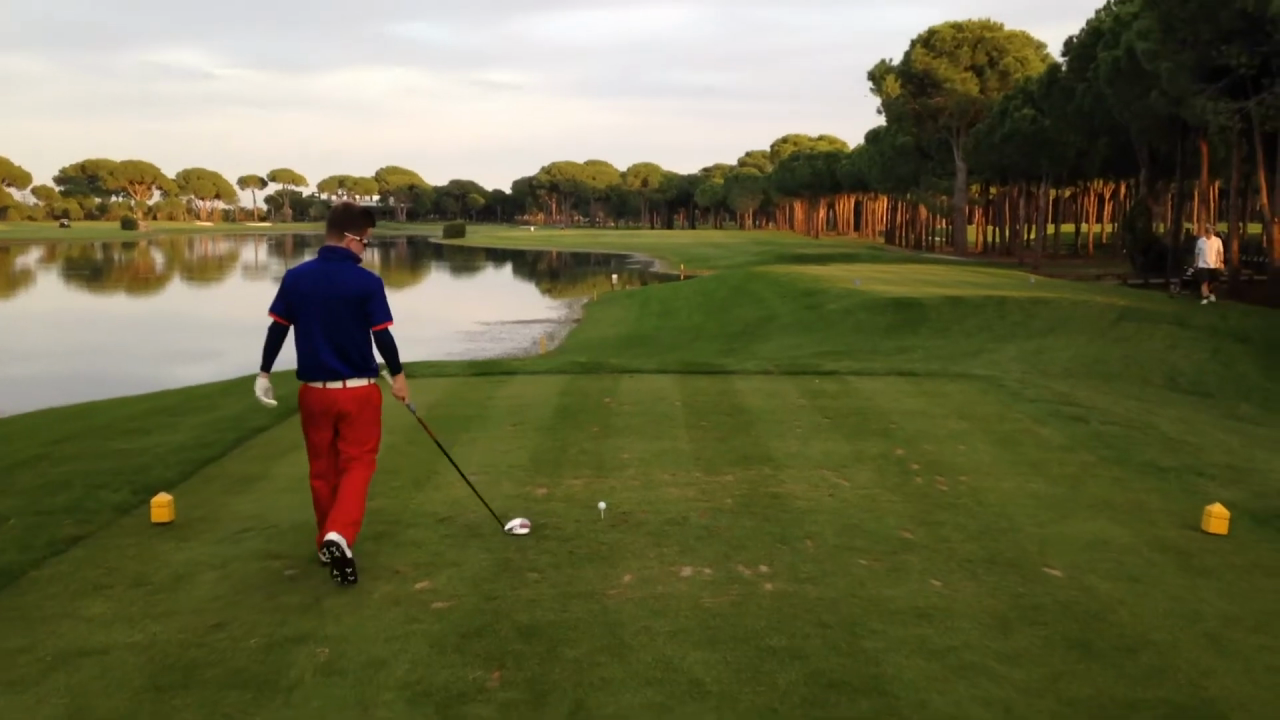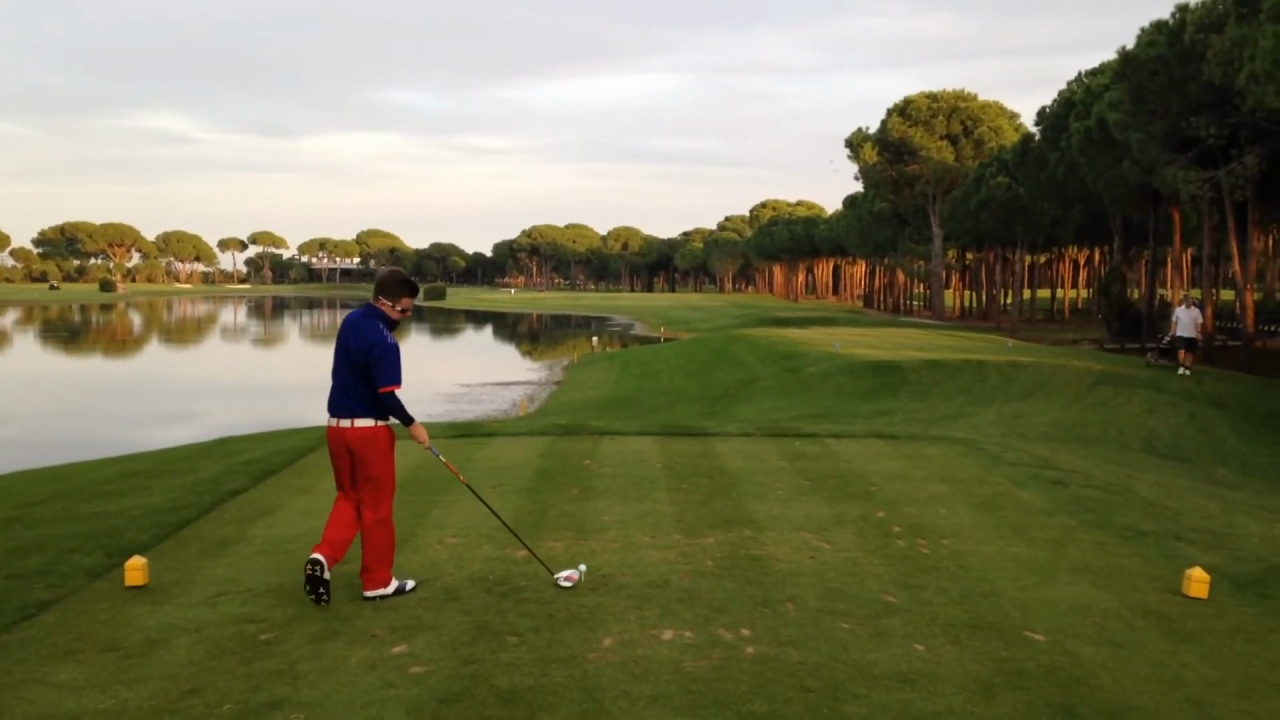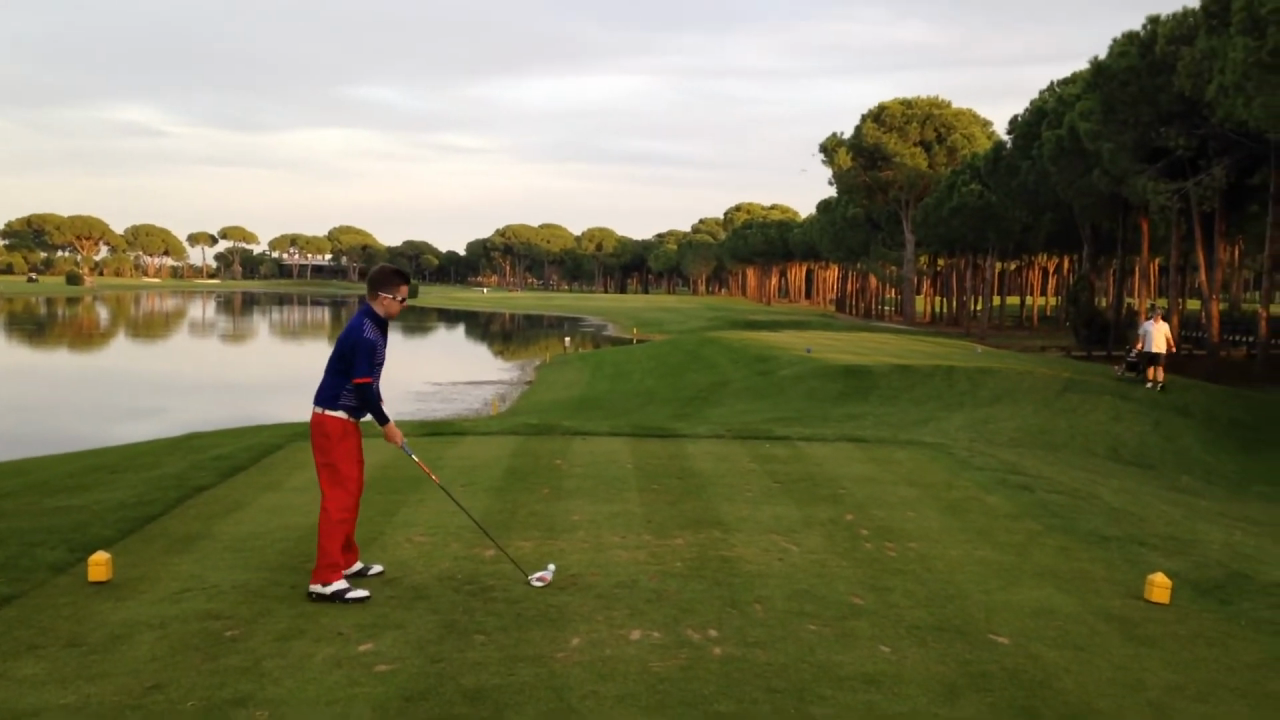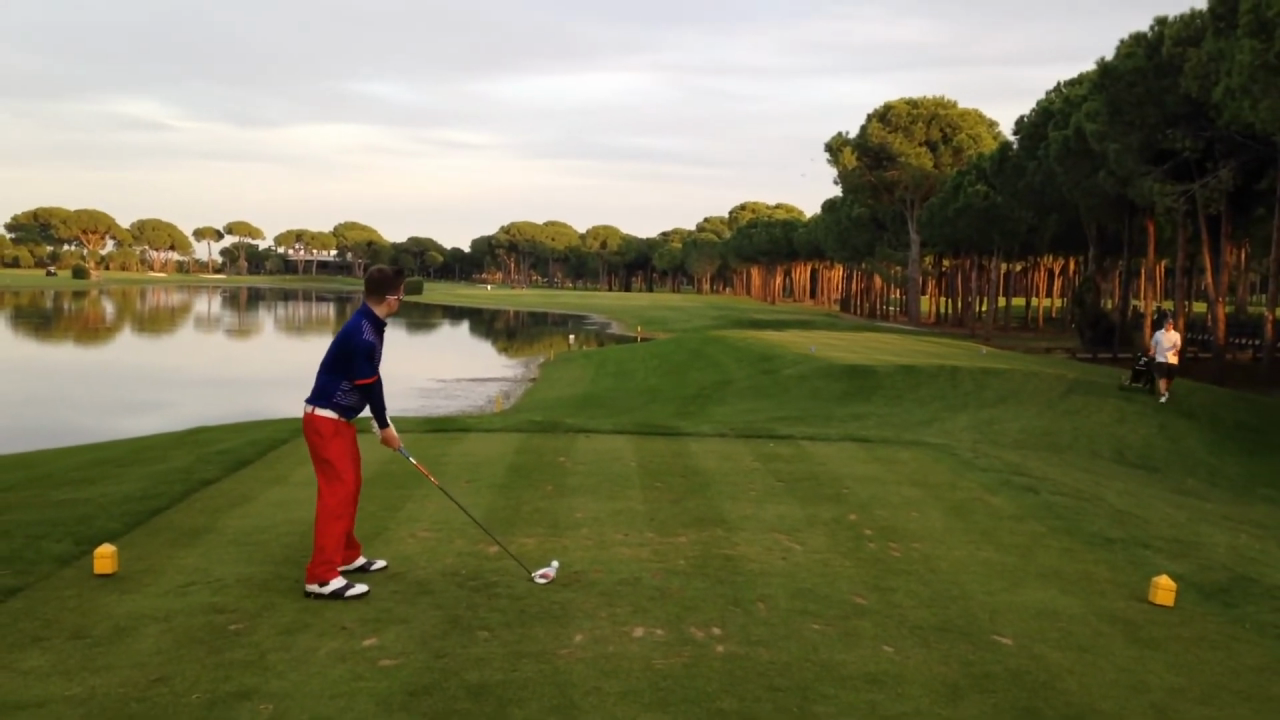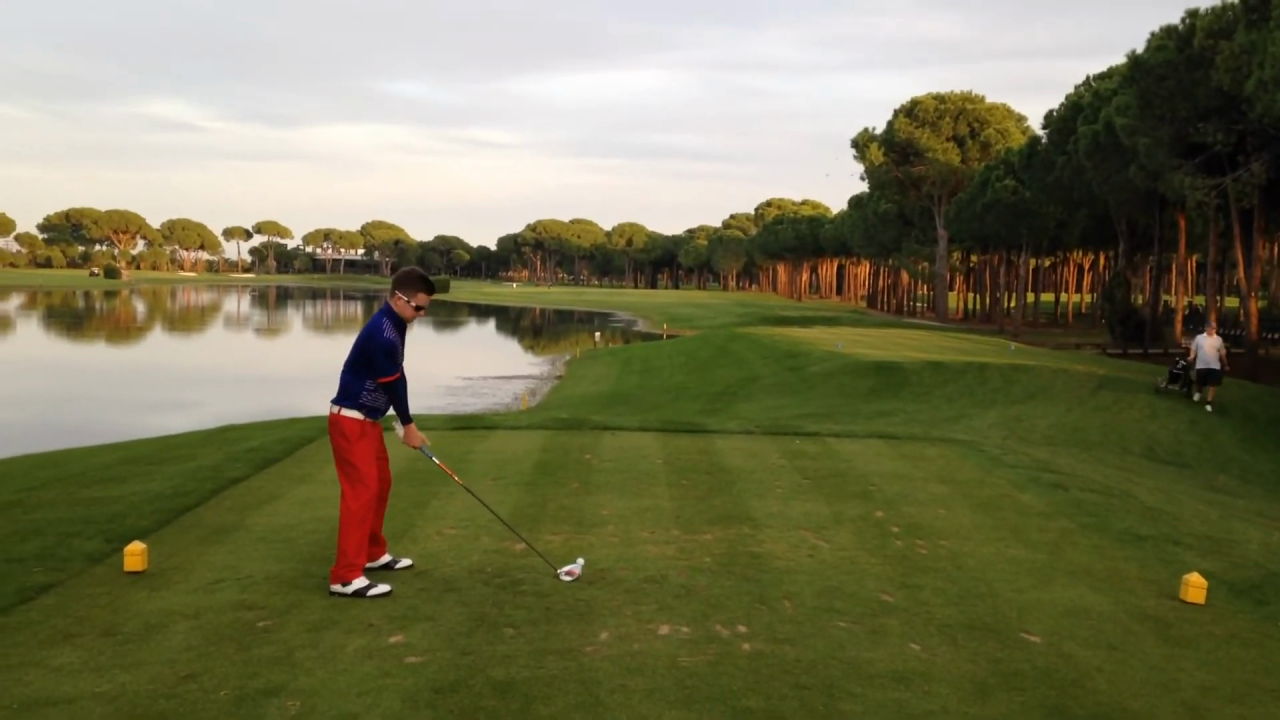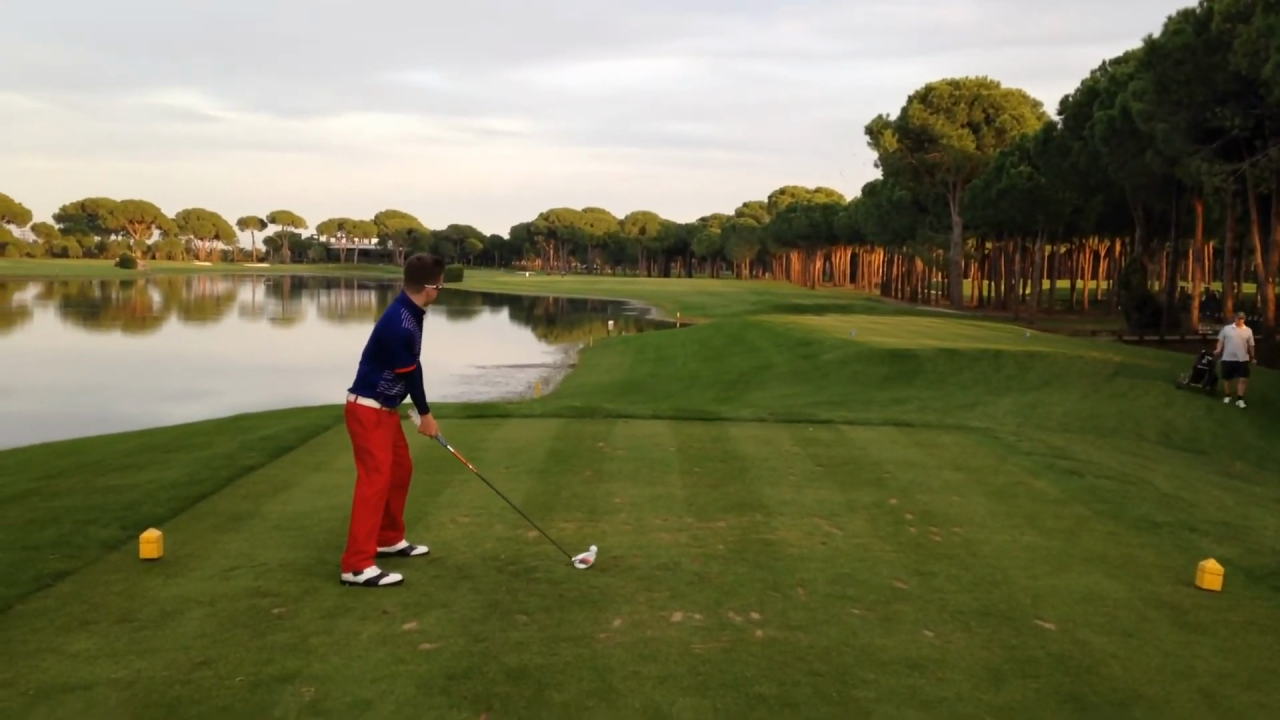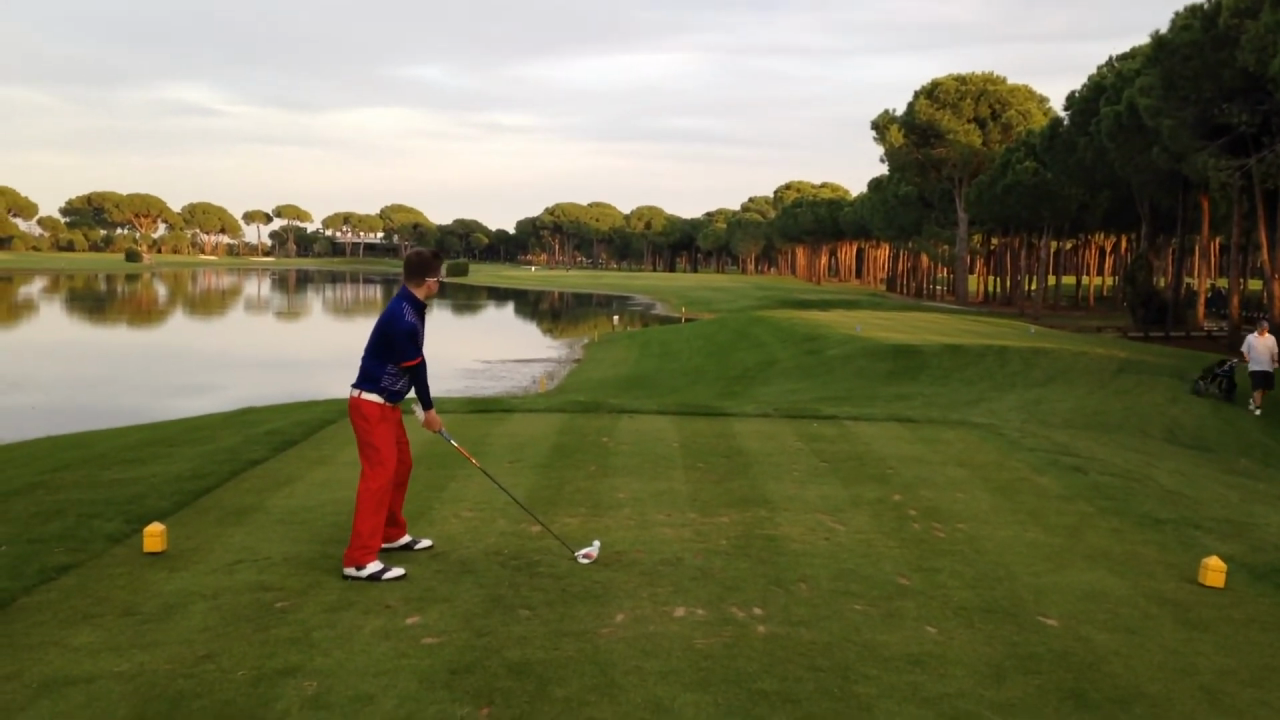
dt=0.7s
person 1, frame 1
left shoulder: (295, 277)
right shoulder: (367, 282)
left elbow: (277, 328)
right elbow: (382, 336)
left wrist: (264, 373)
right wrist: (398, 375)
left hip: (313, 390)
right hip: (358, 391)
left knee: (322, 469)
right knee: (357, 466)
left ankle: (327, 540)
right ankle: (339, 536)
person 1, frame 2
left shoulder: (351, 320)
right shoulder: (384, 343)
right elbow: (386, 396)
right wrist: (411, 425)
left hip: (338, 426)
right hip: (369, 430)
left knee: (348, 498)
right knee: (376, 505)
left ankle: (322, 556)
right ankle: (377, 581)
person 1, frame 3
left shoulder: (374, 324)
right shoulder: (364, 334)
right elbow: (363, 387)
left wrist: (381, 407)
right wrist: (386, 424)
left hip: (344, 418)
right hip: (333, 420)
left knee: (351, 490)
right knee: (339, 495)
left ankle: (345, 561)
right ankle: (326, 579)
person 1, frame 4
left shoulder: (369, 325)
right shoulder: (362, 335)
left elbow: (372, 379)
right elbow: (368, 385)
left wrist: (384, 421)
right wrist: (385, 428)
left hip: (340, 417)
right hip: (326, 419)
left knee: (351, 486)
right knee: (337, 490)
left ankle: (347, 556)
right ankle: (322, 576)
person 1, frame 5
left shoulder: (393, 324)
right shoulder: (381, 333)
left elbow: (397, 378)
right elbow: (392, 383)
left wrist: (407, 424)
right wrist: (408, 426)
left hip: (367, 418)
right hip: (350, 420)
left knee: (379, 484)
right knee: (361, 491)
left ankle: (372, 553)
right ankle: (346, 576)
person 1, frame 6
left shoulder: (410, 314)
right shoulder: (399, 324)
left elbow: (412, 369)
right elbow: (409, 374)
left wrist: (422, 411)
right wrist: (425, 415)
left hip: (384, 407)
right hip: (368, 408)
left knee: (399, 470)
right knee: (375, 478)
left ankle: (390, 538)
right ankle: (357, 565)
person 1, frame 7
left shoulder: (410, 308)
right shoulder: (403, 318)
left elbow: (416, 364)
right elbow: (414, 368)
left wrist: (425, 407)
right wrist: (429, 410)
left hip: (386, 402)
right hip: (371, 403)
left knee: (400, 466)
right knee: (379, 473)
left ankle: (392, 534)
right ankle: (360, 560)
